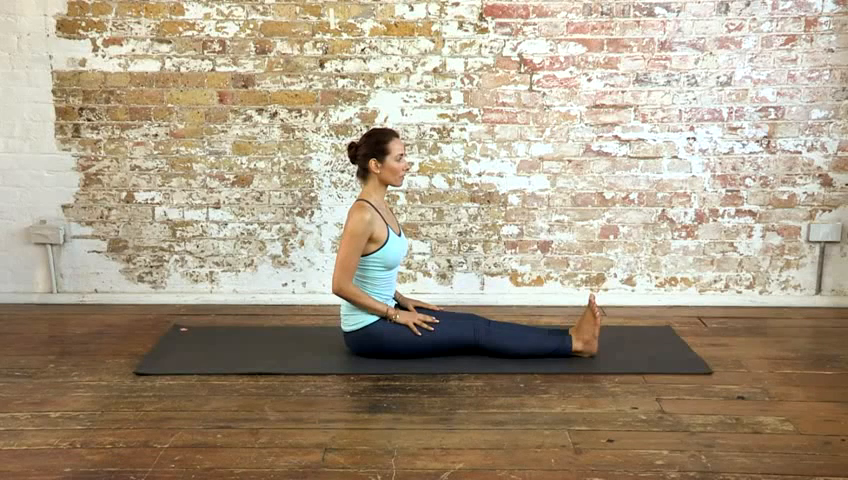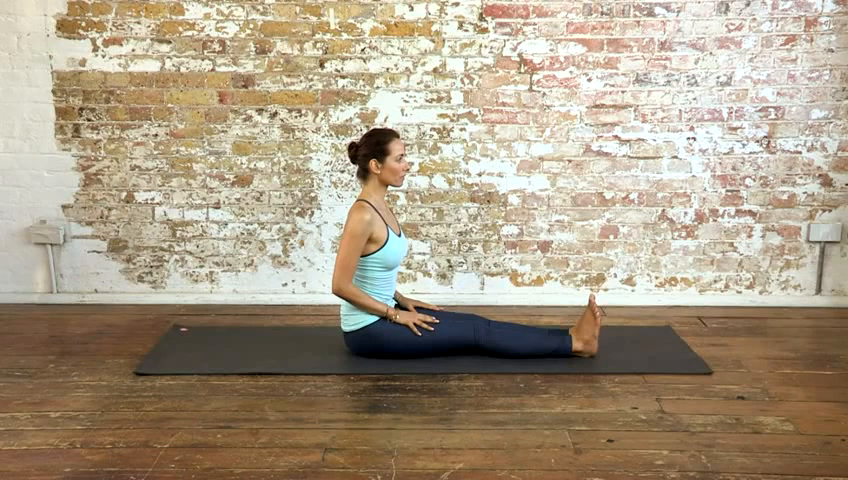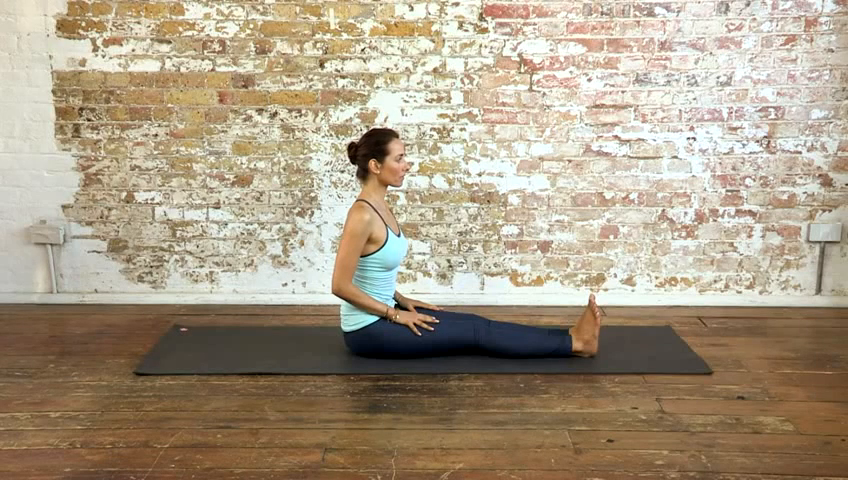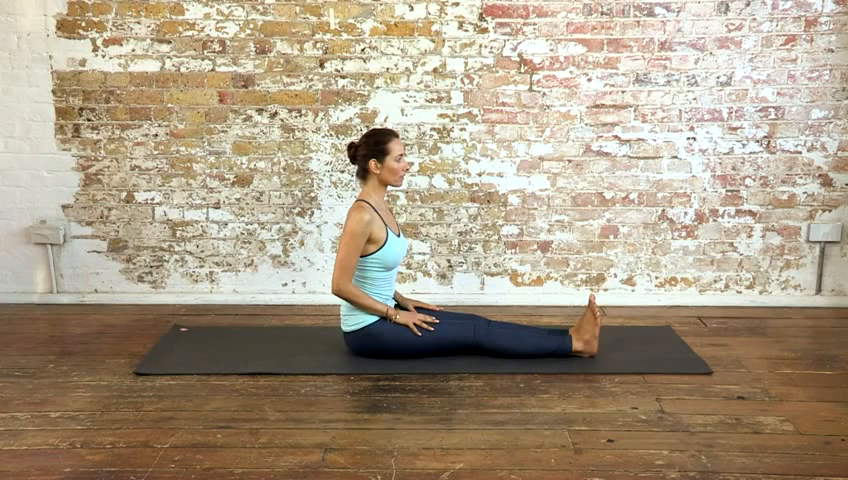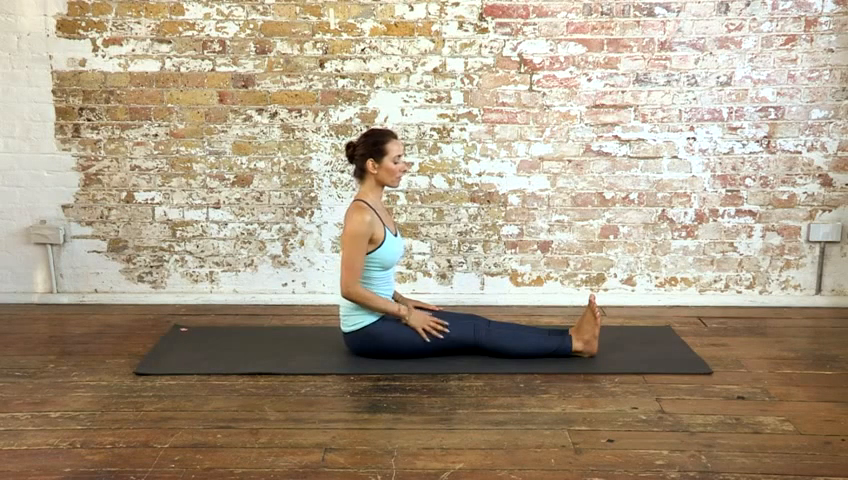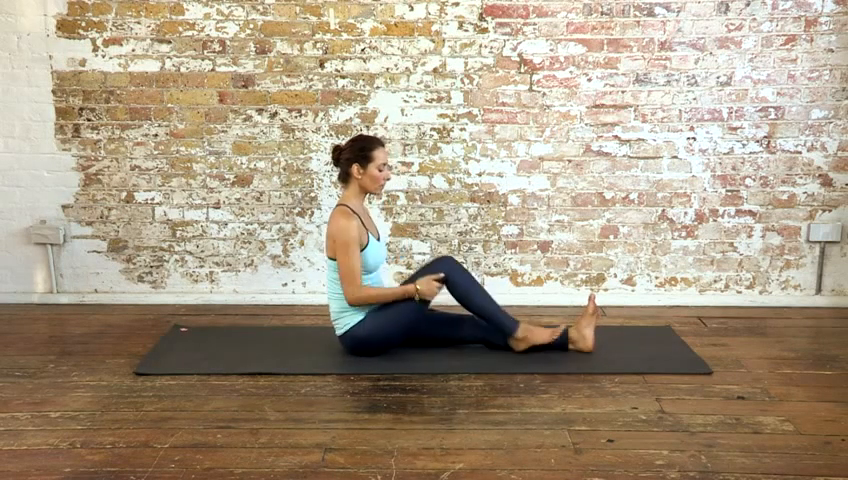
dt=0.7s
person 1, frame 1
left shoulder: (378, 205)
right shoulder: (363, 214)
right elbow: (341, 285)
left wrist: (400, 300)
right wrist: (395, 314)
left hip: (379, 315)
right hip: (368, 328)
left knee: (471, 324)
right knee: (475, 331)
left ankle: (568, 338)
right ankle: (573, 343)
person 1, frame 2
left shoulder: (379, 205)
right shoulder: (363, 215)
right elbow: (341, 285)
left wrist: (400, 300)
right wrist: (395, 314)
left hip: (379, 316)
right hip: (368, 329)
left knee: (472, 323)
right knee: (475, 331)
left ankle: (569, 338)
right ankle: (574, 343)
person 1, frame 3
left shoulder: (378, 205)
right shoulder: (363, 215)
right elbow: (341, 285)
left wrist: (401, 301)
right wrist: (395, 314)
left hip: (379, 315)
right hip: (368, 329)
left knee: (473, 324)
right knee: (474, 332)
left ankle: (568, 338)
right ankle: (573, 344)
person 1, frame 4
left shoulder: (378, 205)
right shoulder: (362, 215)
right elbow: (341, 285)
left wrist: (401, 301)
right wrist: (395, 314)
left hip: (379, 316)
right hip: (368, 329)
left knee: (473, 323)
right knee: (475, 332)
left ankle: (569, 338)
right ankle: (574, 343)
person 1, frame 5
left shoulder: (375, 206)
right shoulder: (361, 216)
right elbow: (350, 289)
left wrist: (401, 302)
right wrist: (404, 313)
left hip: (378, 319)
right hip: (367, 331)
left knee: (474, 324)
right knee: (475, 333)
left ankle: (568, 336)
right ankle: (573, 344)
person 1, frame 6
left shoulder: (357, 211)
right shoulder: (345, 221)
right elbow: (353, 294)
left wrist: (407, 299)
right wrist: (413, 289)
left hip: (374, 322)
right hip: (361, 331)
left knee: (473, 326)
right knee: (445, 267)
left ankle: (569, 338)
right ankle: (514, 331)
